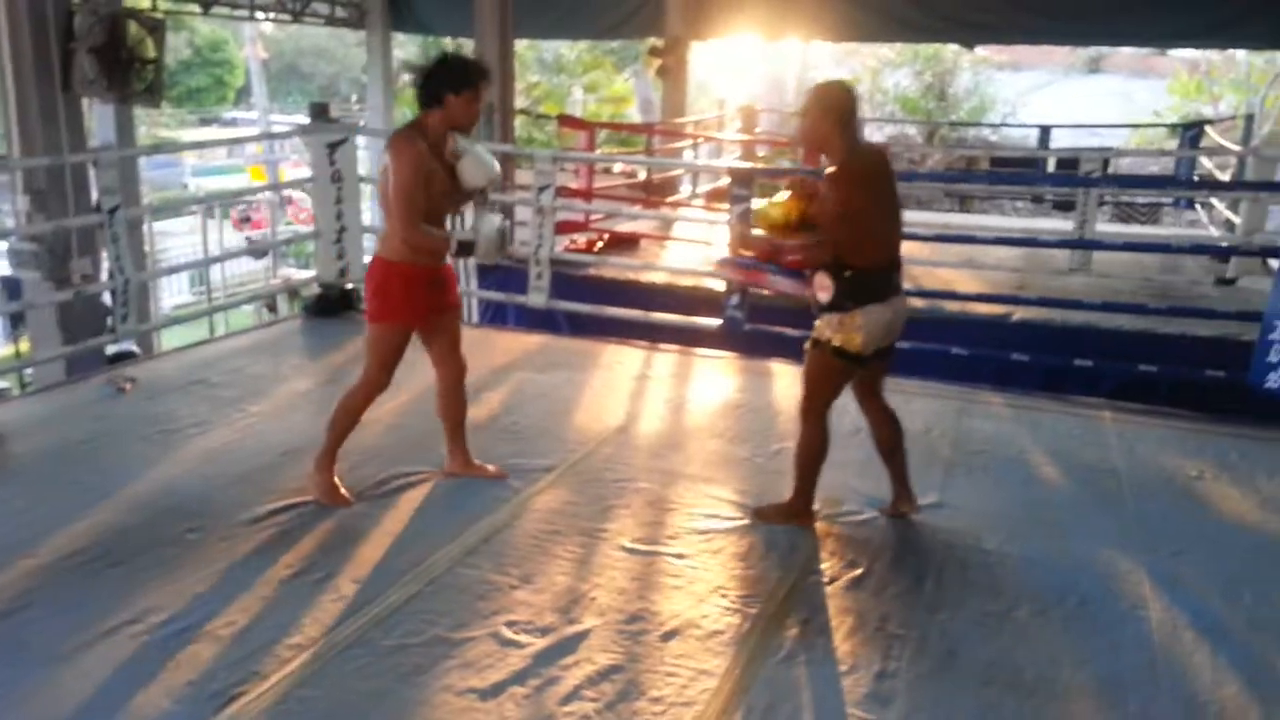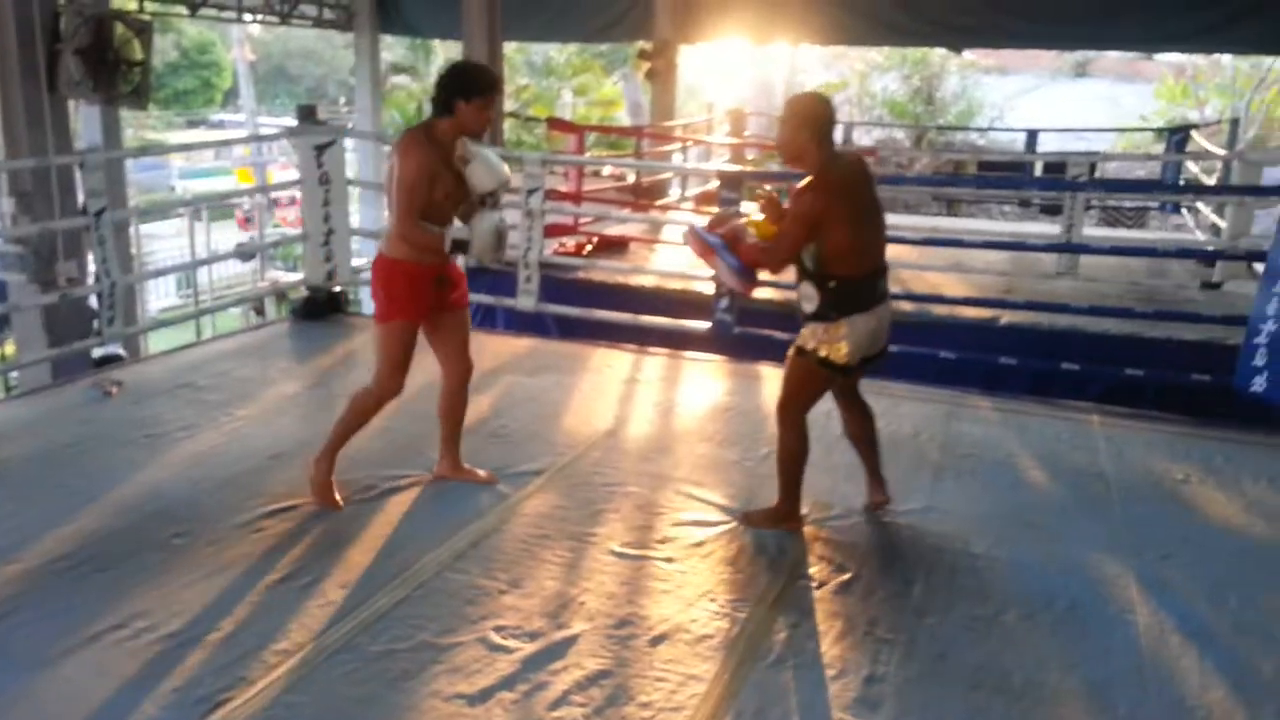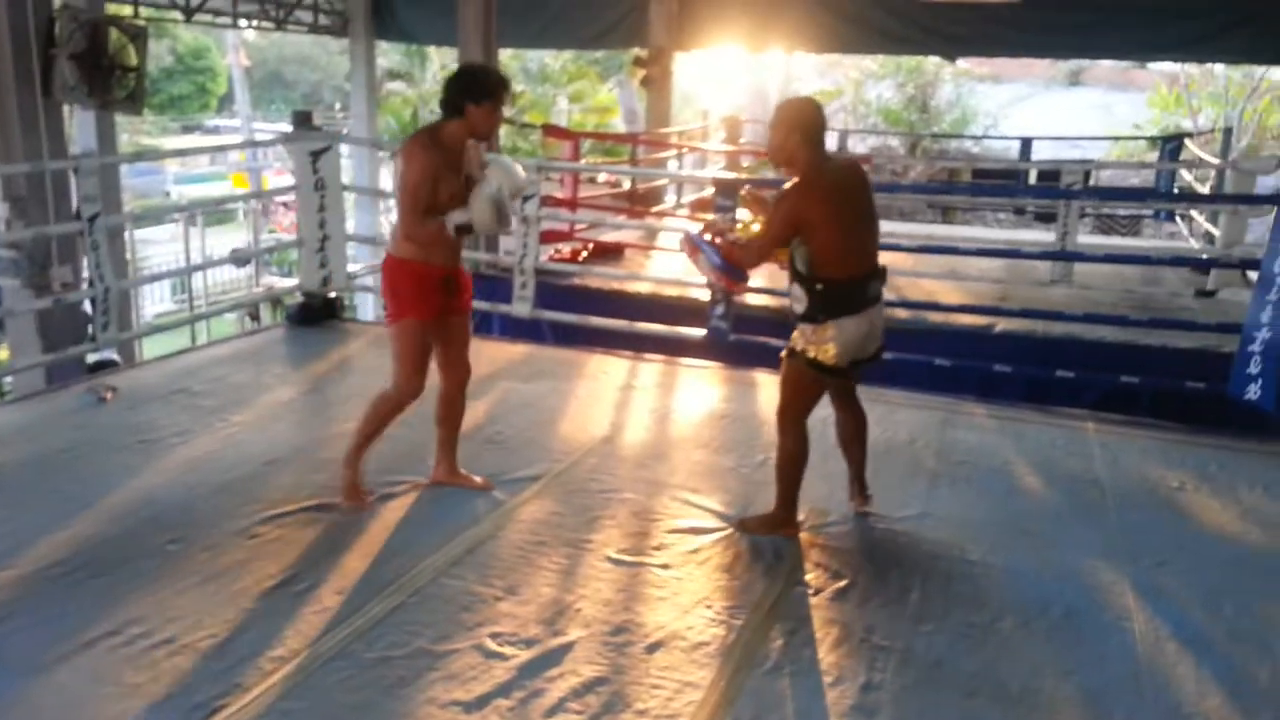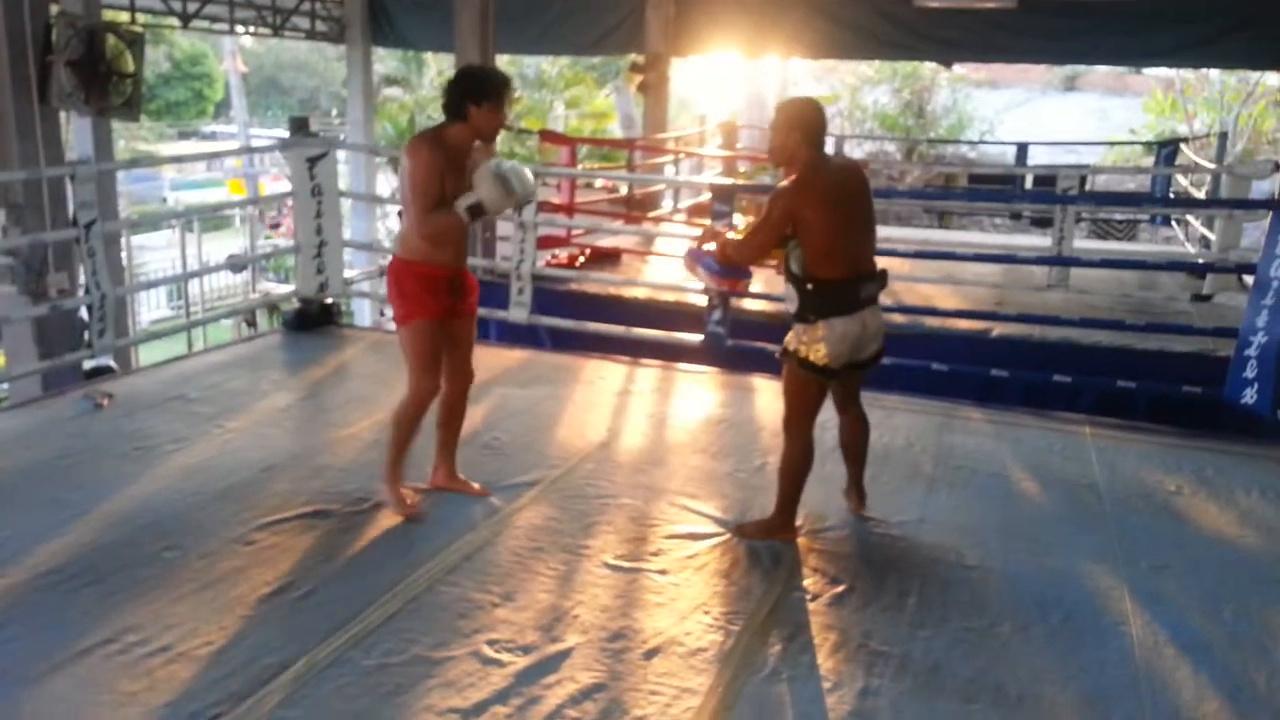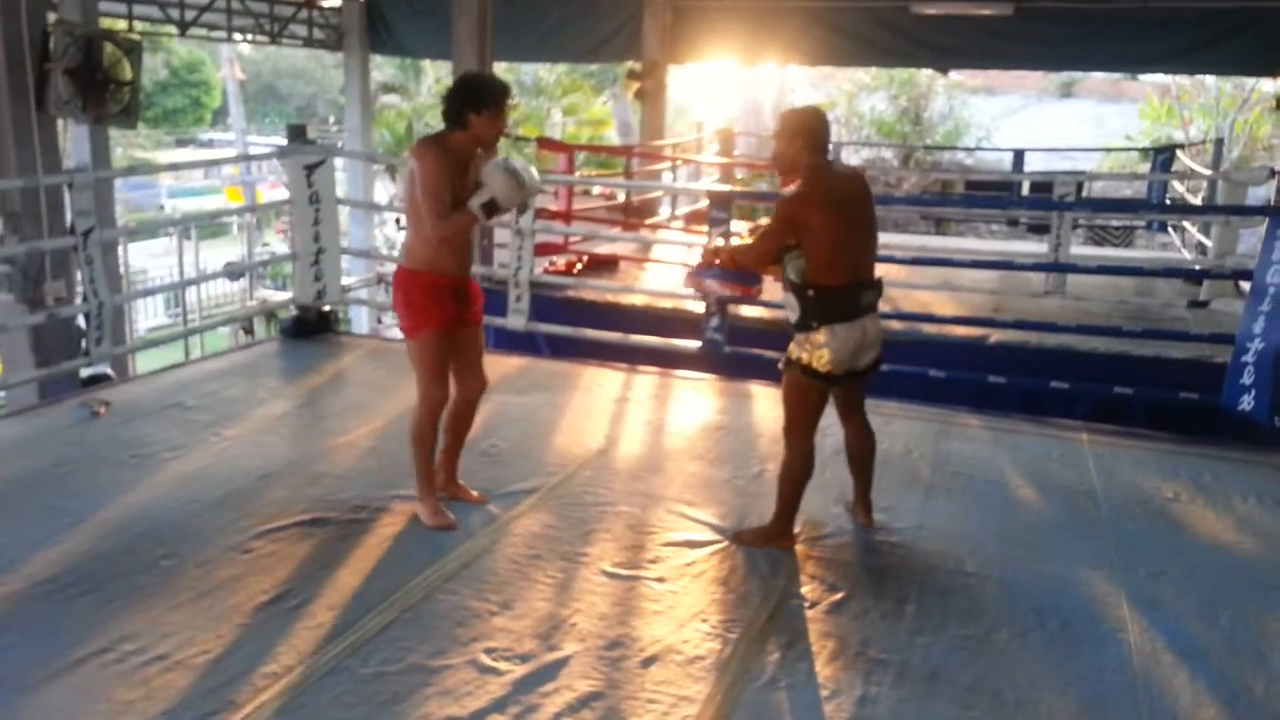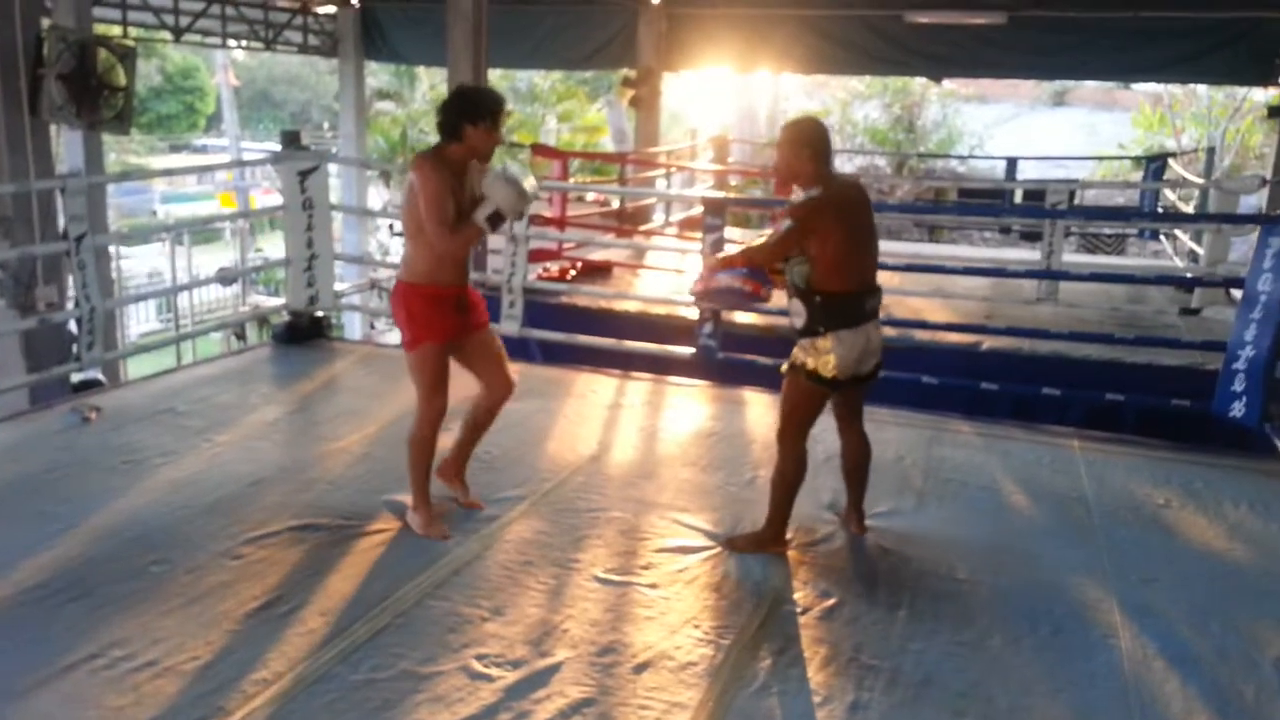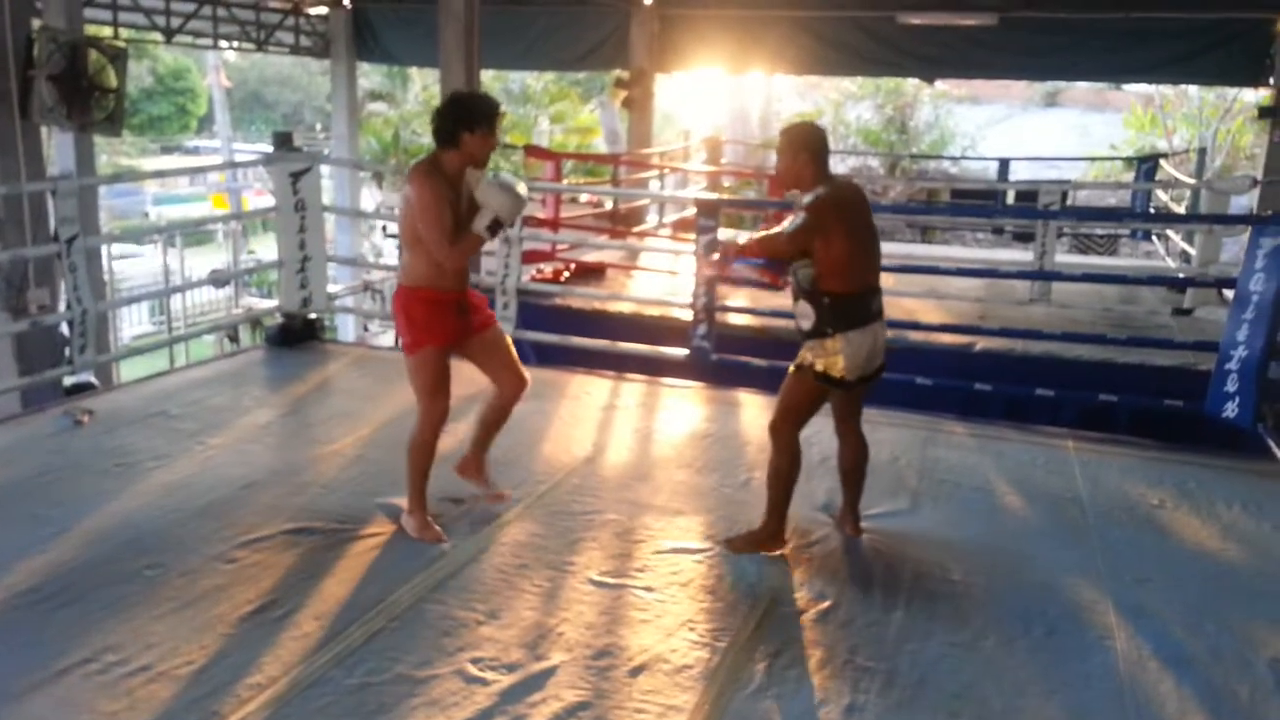
dt=0.1s
person 1, frame 1
left shoulder: (446, 142)
right shoulder: (410, 148)
right elbow: (409, 231)
left wrist: (472, 188)
left hip: (435, 275)
right hip: (397, 277)
left knee: (452, 369)
right knee: (374, 381)
left ankle: (459, 457)
right ankle: (324, 465)
person 1, frame 2
left shoulder: (456, 147)
right shoulder: (417, 149)
right elbow: (405, 229)
left wrist: (481, 193)
left hip: (441, 274)
right hip: (402, 275)
left knee: (459, 369)
right knee: (388, 384)
left ankle: (450, 461)
right ankle: (325, 462)
person 1, frame 3
left shoulder: (470, 149)
right shoulder: (423, 149)
right elbow: (411, 228)
right wrist: (464, 224)
left hip: (448, 274)
right hip: (410, 275)
left knee: (458, 373)
right knee: (410, 385)
left ankle: (446, 465)
right ankle: (352, 460)
person 1, frame 4
left shoulder: (478, 151)
right shoulder: (426, 149)
right elbow: (423, 225)
left wrist: (505, 195)
right wrist: (476, 204)
left hip: (455, 277)
right hip: (415, 277)
left knee: (459, 380)
right knee: (425, 386)
left ankle: (445, 471)
right ankle: (393, 475)
person 1, frame 5
left shoulder: (479, 158)
right shoulder: (430, 155)
right elbow: (440, 227)
left wrist: (505, 195)
right wrist: (487, 202)
left hip: (460, 286)
right hip: (421, 286)
left knee: (472, 387)
right knee: (434, 395)
left ankle: (447, 475)
right ankle: (425, 493)
person 1, frame 6
left shoulder: (473, 170)
right shoulder: (430, 170)
right elbow: (447, 243)
left wrist: (503, 205)
right wrist: (492, 214)
left hip: (460, 295)
right hip: (422, 298)
left knee: (500, 384)
right knee: (433, 406)
left ankle: (453, 468)
right ankle: (419, 505)
person 1, frame 7
left shoulder: (466, 176)
right shoulder: (425, 181)
right elbow: (450, 255)
left wrist: (497, 211)
right wrist: (491, 222)
left hip: (461, 299)
right hip: (422, 304)
left knee: (513, 381)
right knee: (434, 411)
left ankle: (474, 462)
right ankle: (414, 509)
person 2, frame 1
left shoulder: (839, 180)
right shoulder: (874, 159)
left elbow: (820, 250)
right wrist: (811, 200)
left hip: (852, 311)
right hip: (887, 303)
left knee: (813, 410)
right knee: (872, 399)
left ankle: (799, 506)
right ankle: (901, 492)
person 2, frame 2
left shoulder: (812, 193)
right shoulder: (853, 168)
left elbow: (776, 258)
right wrist: (782, 216)
left hip: (837, 320)
right hip: (873, 309)
left knee: (790, 413)
right knee: (847, 394)
left ankle: (786, 510)
right ankle: (876, 483)
person 2, frame 3
left shoulder: (799, 194)
right shoulder: (850, 171)
left elbow: (753, 254)
left wrist: (721, 238)
right wrist: (776, 223)
left hip: (831, 323)
right hip: (869, 311)
left knee: (790, 419)
right knee: (844, 398)
left ankle: (784, 516)
right ankle: (859, 486)
person 2, frame 4
left shoulder: (795, 192)
right shoulder: (853, 173)
left elbow: (749, 251)
left wrist: (717, 240)
right wrist: (778, 228)
left hip: (824, 322)
right hip: (865, 313)
left knee: (797, 425)
right knee: (849, 403)
left ankle: (782, 521)
right ankle: (855, 490)
person 2, frame 5
left shoulder: (801, 199)
right shoulder: (854, 181)
left elbow: (756, 254)
left wrist: (719, 253)
right wrist: (779, 248)
left hip: (826, 331)
right hip: (865, 322)
left knee: (798, 433)
right knee: (853, 415)
left ankle: (780, 528)
right ankle: (862, 504)
person 2, frame 6
left shoulder: (813, 204)
right shoulder: (852, 191)
left elbow: (770, 253)
left wrist: (726, 261)
right wrist: (792, 253)
left hip: (829, 337)
right hip: (865, 328)
left knee: (790, 437)
right knee: (850, 423)
left ankle: (773, 533)
right ankle: (855, 513)
person 2, frame 7
left shoulder: (820, 204)
right shoulder: (847, 193)
left elbow: (783, 243)
left wrist: (740, 247)
right wrist: (763, 246)
left hip: (835, 338)
right hip: (867, 330)
left knee: (783, 431)
right knee: (849, 424)
left ankle: (771, 530)
right ankle: (850, 515)
